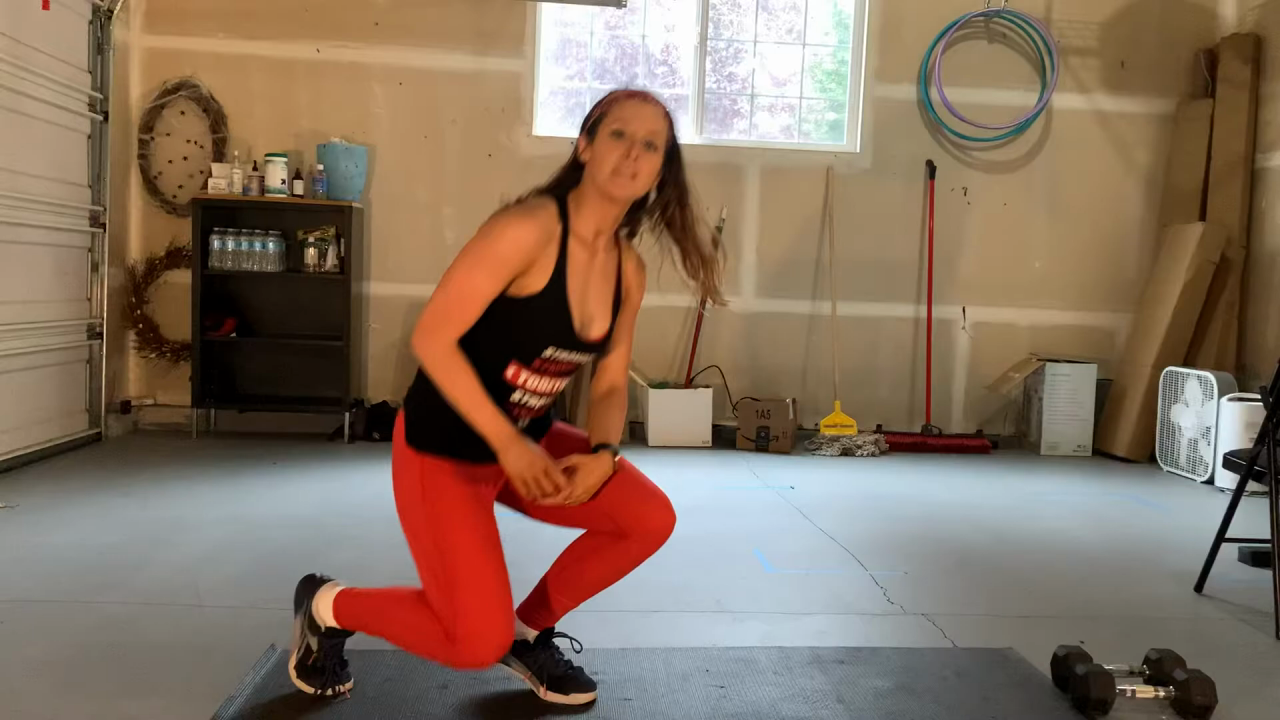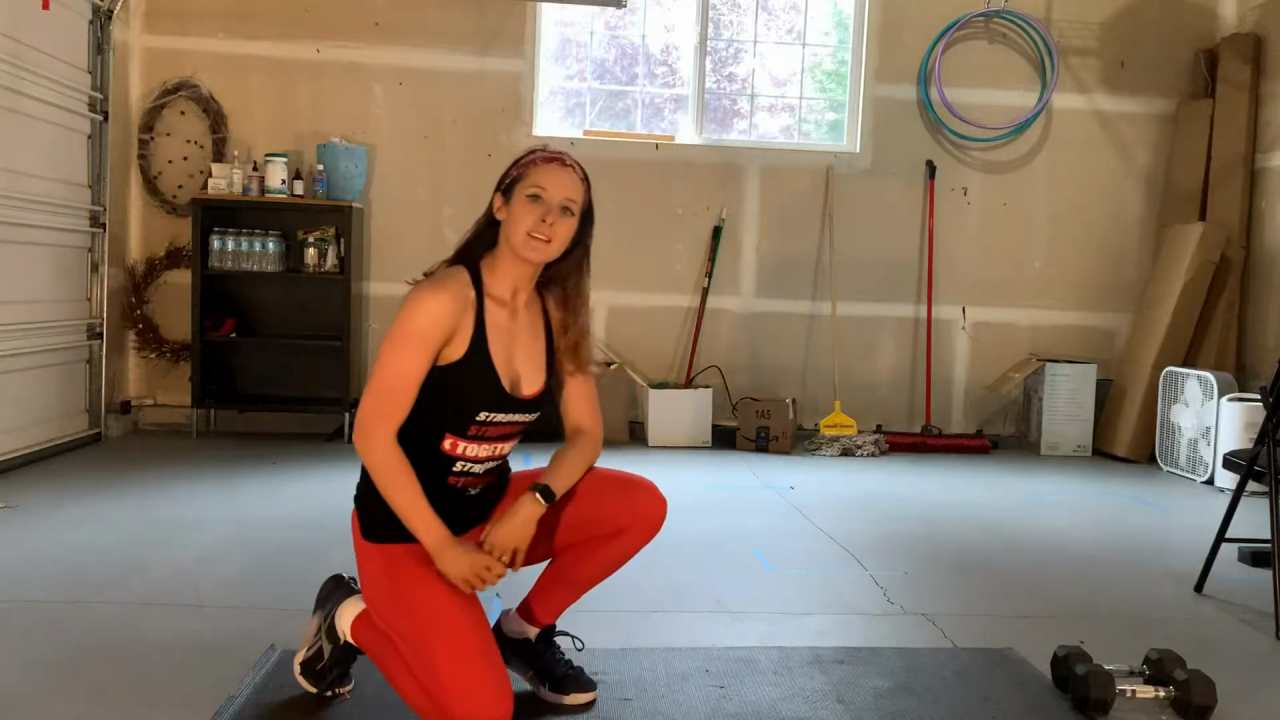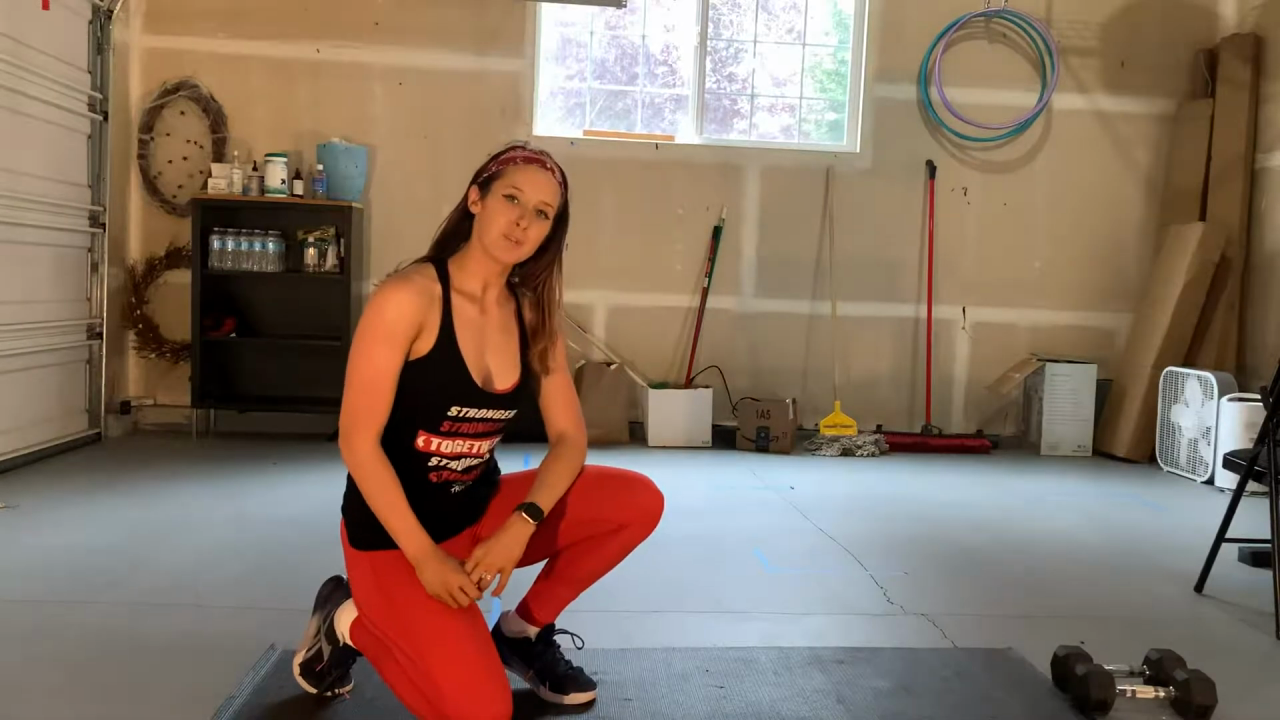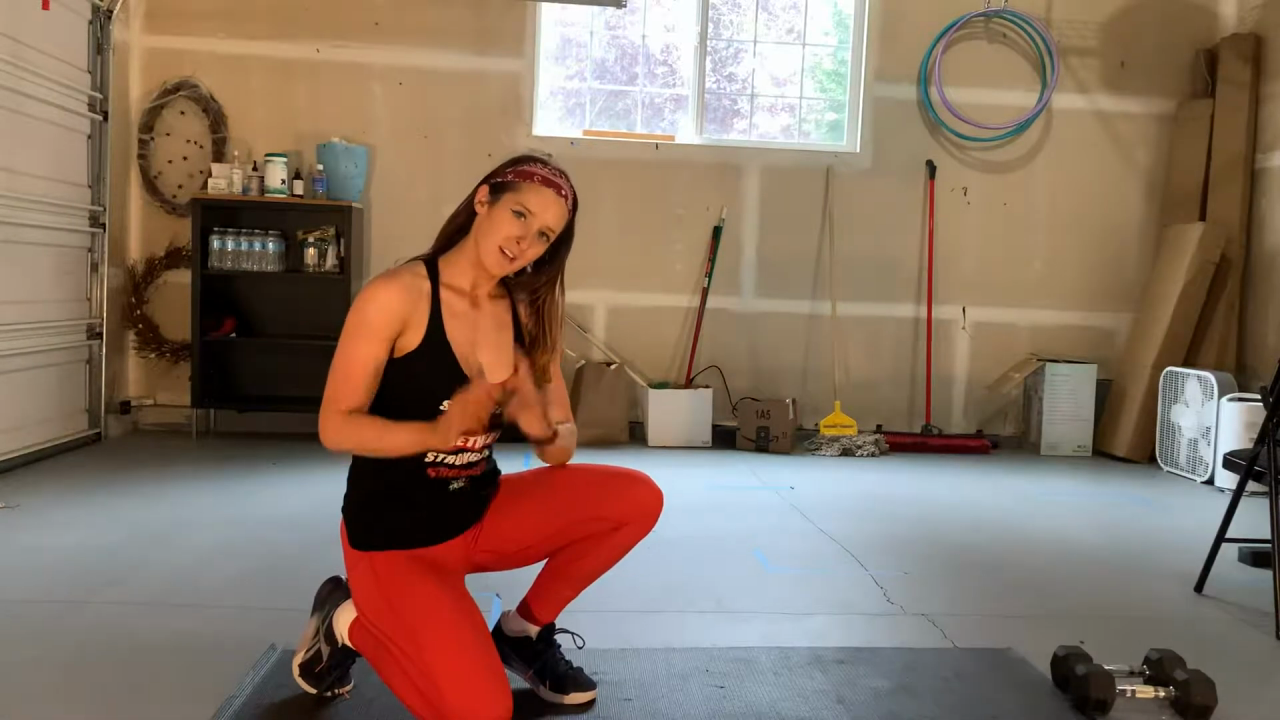
dt=0.5s
person 1, frame 1
left shoulder: (628, 269)
right shoulder: (528, 229)
left elbow: (610, 385)
right elbow: (431, 338)
left wrist: (604, 459)
right wrist: (505, 445)
left hip: (529, 443)
right hip: (442, 447)
left knee: (651, 518)
right knee: (476, 643)
left ankle: (529, 628)
right ankle: (330, 608)
person 1, frame 2
left shoulder: (558, 315)
right shoulder: (444, 299)
left elbow: (584, 432)
right elbow: (373, 435)
left wrist: (532, 505)
right wrist: (443, 546)
left hip: (493, 508)
right hip: (405, 527)
left knee: (642, 506)
left ankle: (525, 631)
right ankle: (351, 620)
person 1, frame 3
left shoulder: (534, 314)
right shoulder: (408, 297)
left elbow: (569, 438)
right elbow: (358, 441)
left wrist: (520, 527)
right wrist: (423, 556)
left hip: (481, 510)
right hip: (395, 532)
left knee: (638, 502)
left ankle: (524, 630)
right ankle: (350, 622)
person 1, frame 4
left shoulder: (529, 313)
right shoulder: (396, 294)
left elbow: (563, 444)
right elbow: (335, 426)
left wrist: (543, 429)
right wrist: (438, 431)
left hip: (480, 510)
right hip: (395, 530)
left knee: (637, 499)
left ankle: (524, 631)
right ankle: (349, 622)
